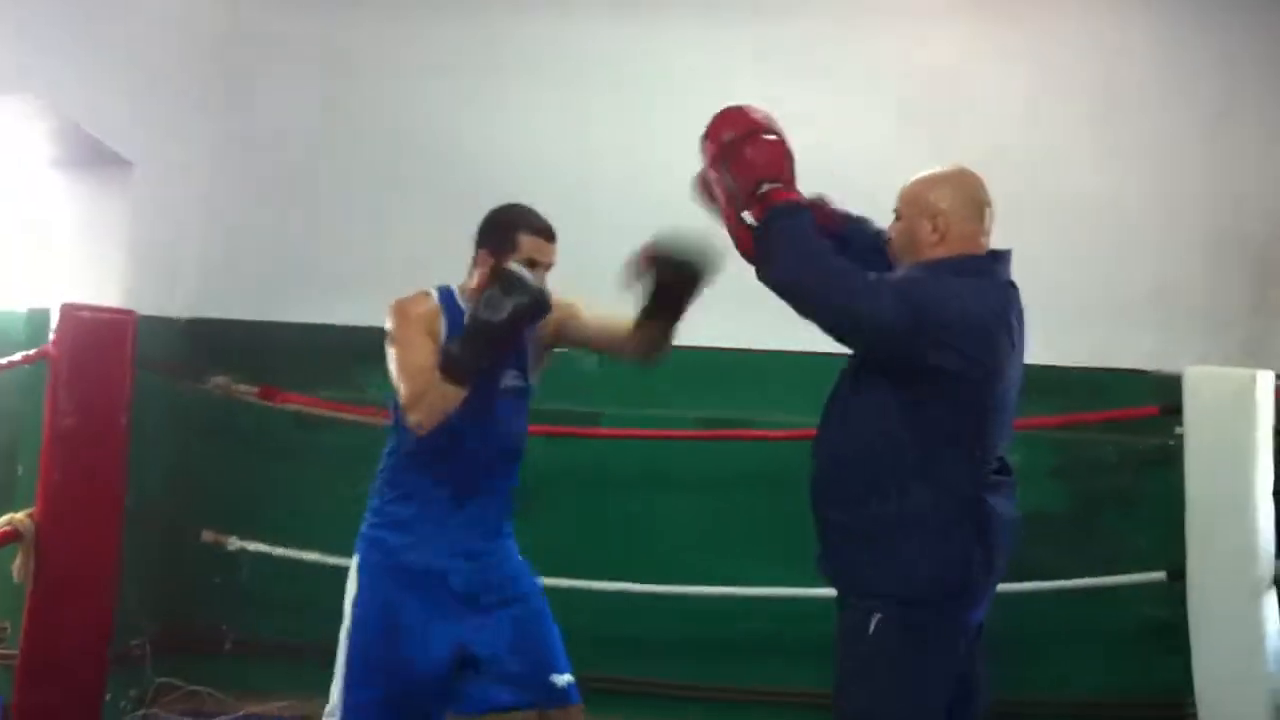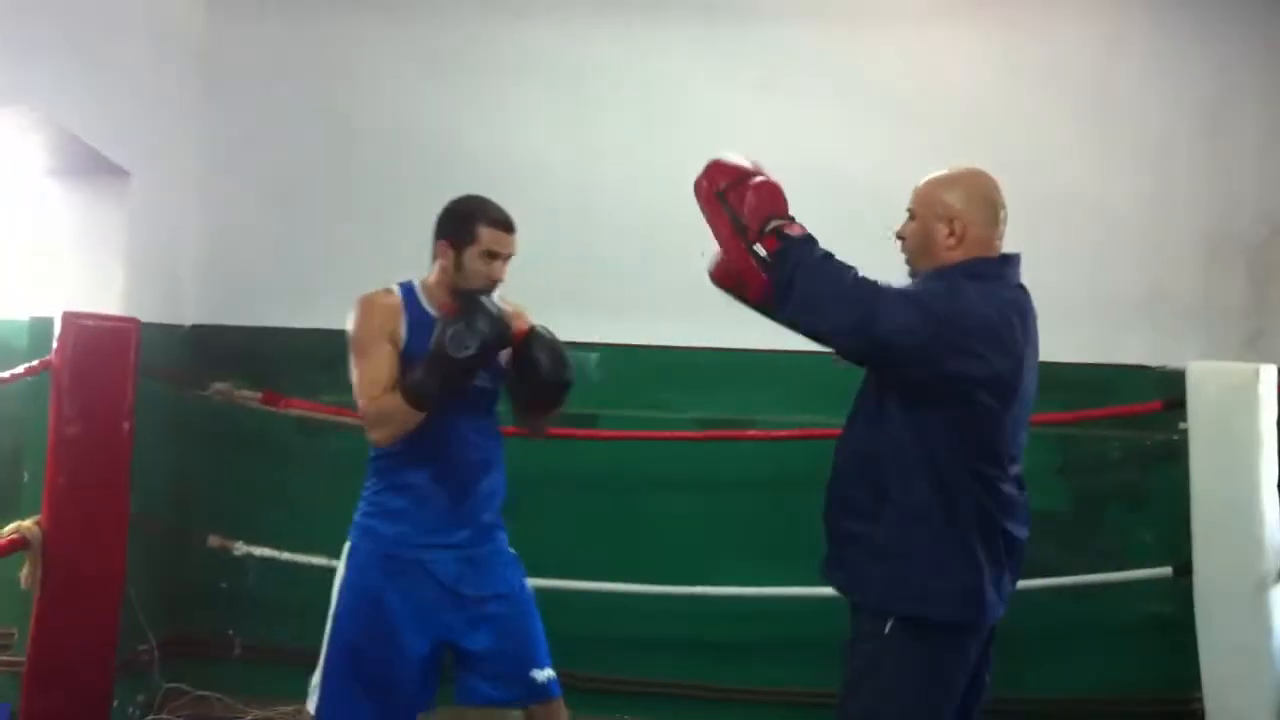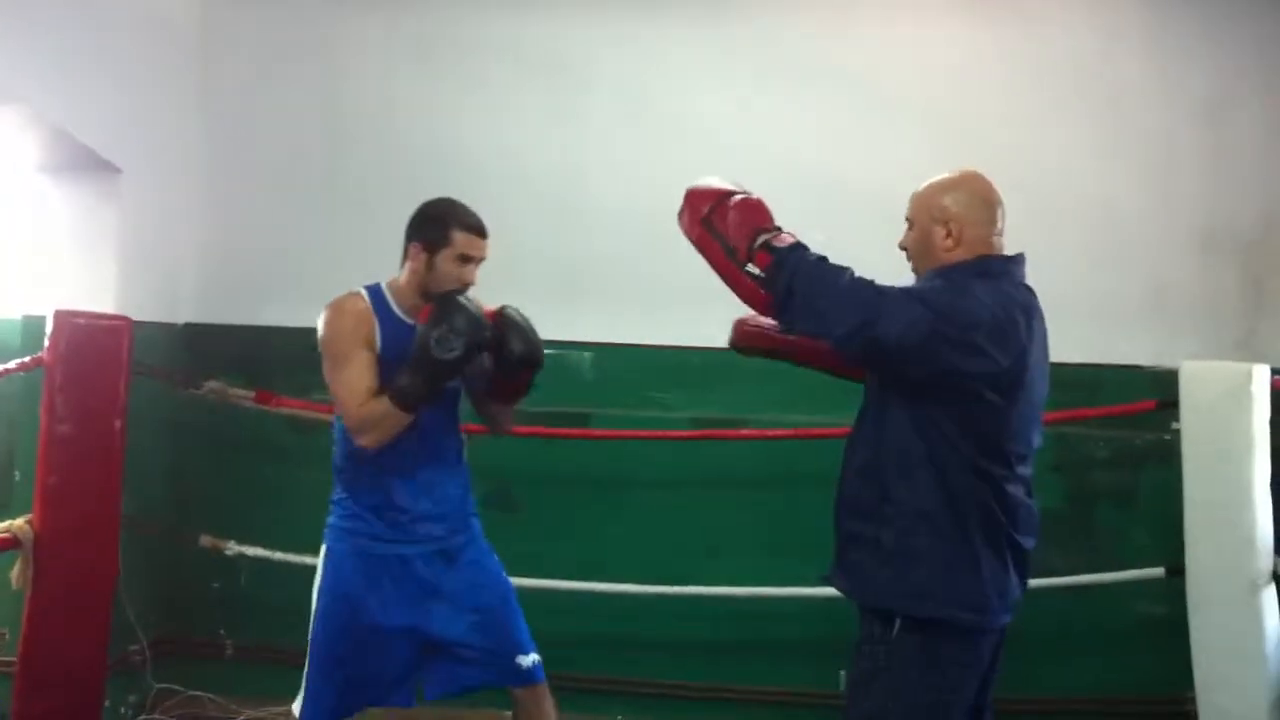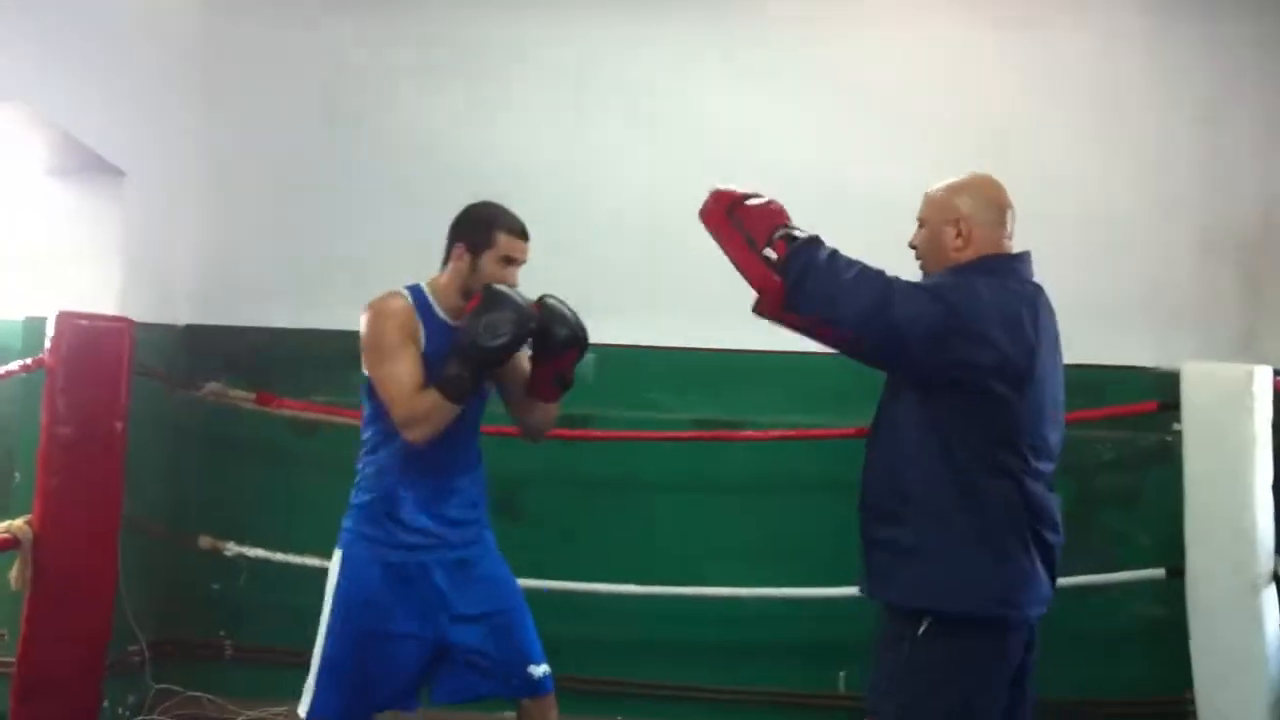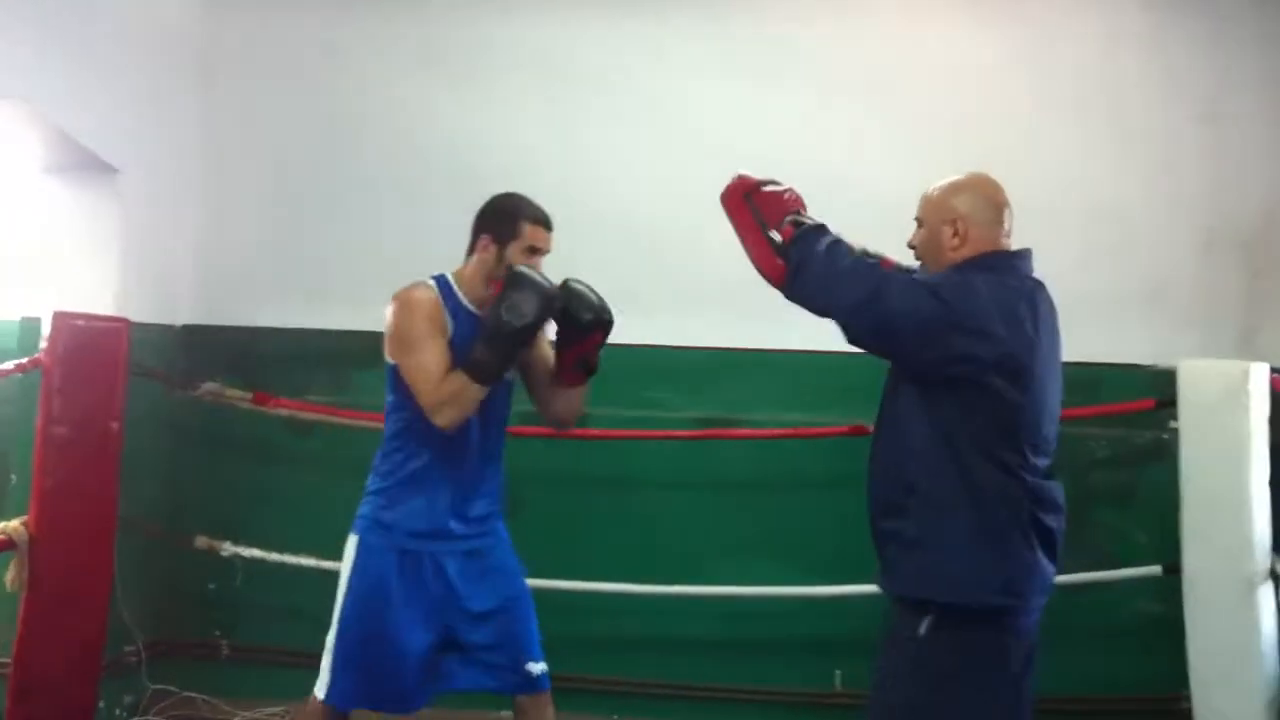
dt=0.2s
person 1, frame 1
left shoulder: (944, 310)
right shoulder: (977, 296)
left elbow: (836, 291)
right elbow: (864, 257)
left wrist: (769, 196)
right wrist: (788, 205)
left hip: (909, 573)
right hip: (947, 561)
person 1, frame 2
left shoulder: (962, 314)
right shoulder: (989, 303)
left elbow: (858, 316)
right elbow: (885, 323)
left wrist: (772, 229)
left hip: (920, 578)
right hip: (961, 569)
person 1, frame 3
left shoulder: (964, 313)
right shoulder: (1003, 305)
left elbow: (857, 315)
right elbow: (890, 341)
left wrist: (763, 244)
right wrist: (800, 342)
left hip: (930, 582)
right hip: (971, 573)
person 1, frame 4
left shoulder: (970, 310)
right shoulder: (1016, 303)
left elbow: (861, 305)
right elbow: (893, 318)
left wrist: (780, 241)
left hip: (955, 582)
right hip: (1000, 573)
person 1, frame 5
left shoulder: (969, 307)
right shoulder: (1018, 299)
left elbow: (860, 298)
right elbow: (900, 299)
left wrist: (793, 230)
right wrist: (829, 244)
left hip: (958, 576)
right hip: (1003, 569)
person 2, frame 1
left shoulder: (543, 319)
right shoulder: (418, 315)
left elbow: (642, 342)
right elbow: (421, 414)
left wrist: (669, 295)
right wrist: (487, 334)
left hip: (486, 548)
right hip: (401, 547)
person 2, frame 2
left shoulder: (499, 321)
right shoulder: (382, 312)
left elbow: (531, 421)
right elbow: (378, 425)
left wrist: (540, 388)
right wrist: (442, 368)
left hip: (478, 542)
right hip: (391, 542)
person 2, frame 3
left shoulder: (467, 320)
right shoulder: (350, 316)
left elbow: (497, 420)
right elbow: (367, 429)
left wrist: (512, 372)
right wrist: (429, 368)
left hip: (452, 535)
right hip: (367, 540)
left knee: (527, 677)
person 2, frame 4
left shoulder: (498, 320)
right shoulder: (391, 315)
left elbow: (535, 425)
right elbow: (415, 424)
left wrist: (554, 364)
right wrist: (475, 361)
left hip: (463, 543)
right hip: (380, 545)
person 2, frame 5
left shoulder: (519, 315)
right shoulder: (417, 305)
left elbow: (562, 413)
right elbow: (442, 409)
left wrist: (580, 346)
right wrist: (502, 341)
left hip: (477, 534)
right hip: (395, 533)
